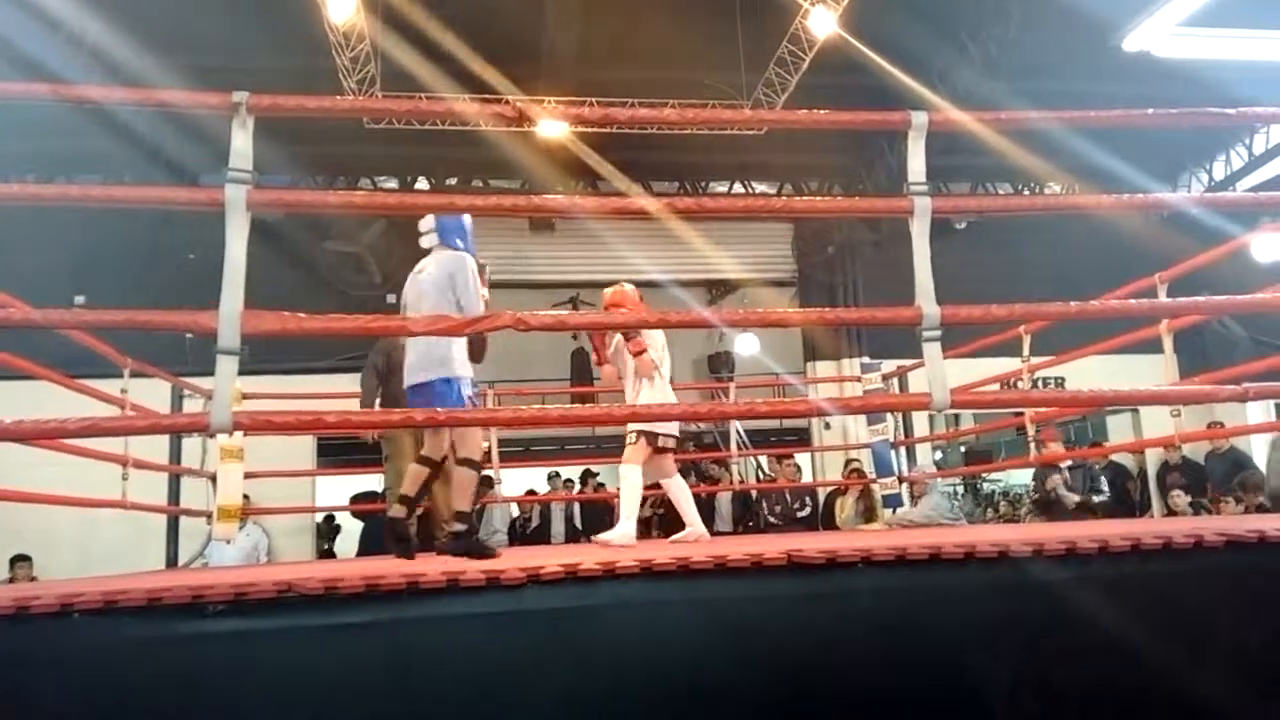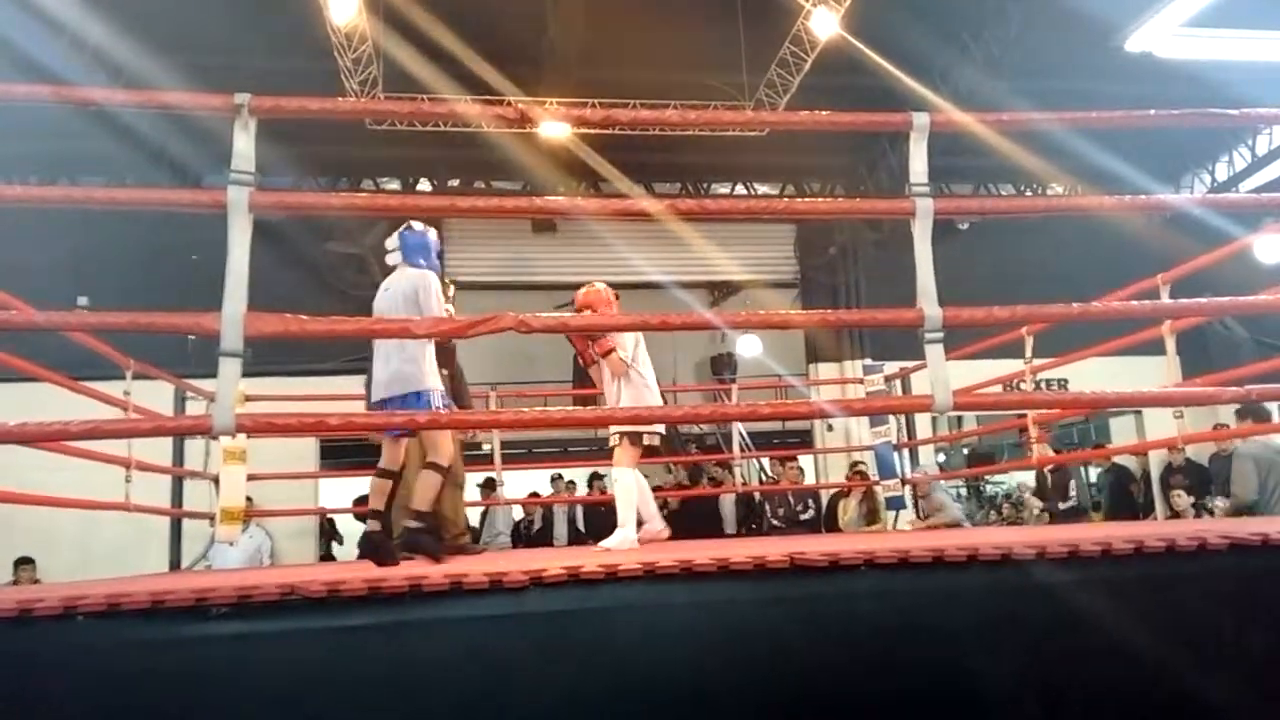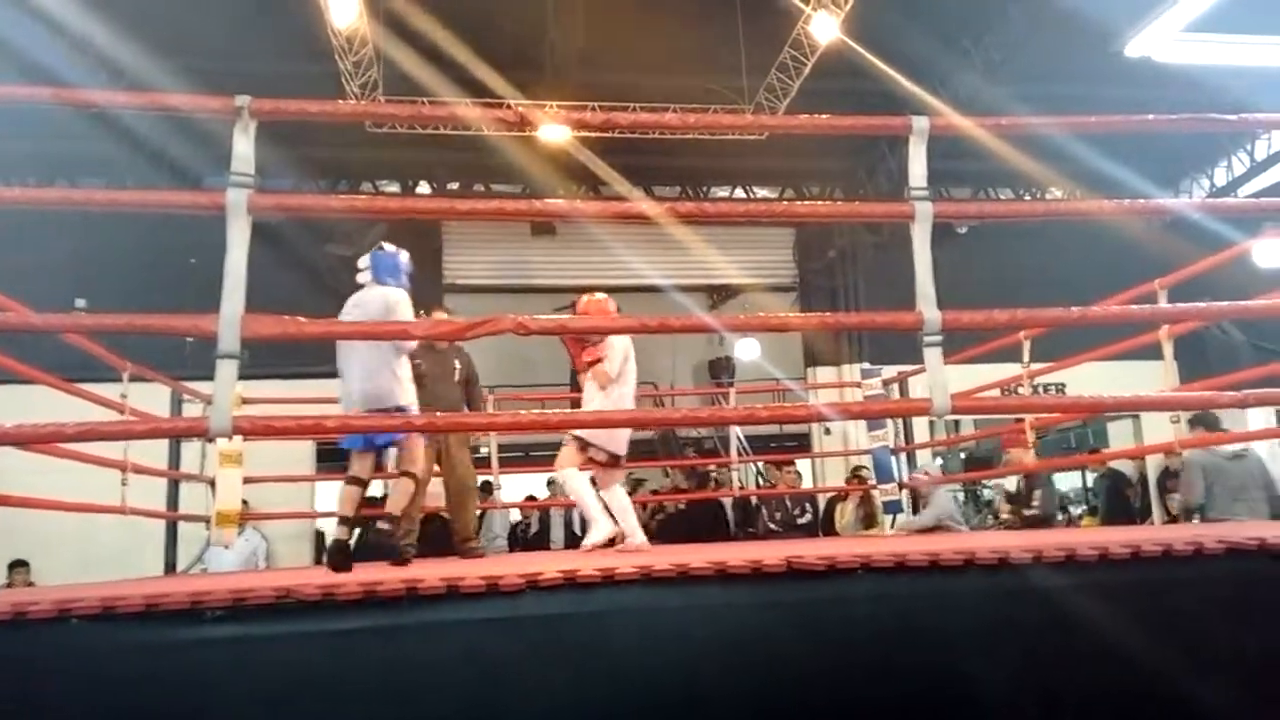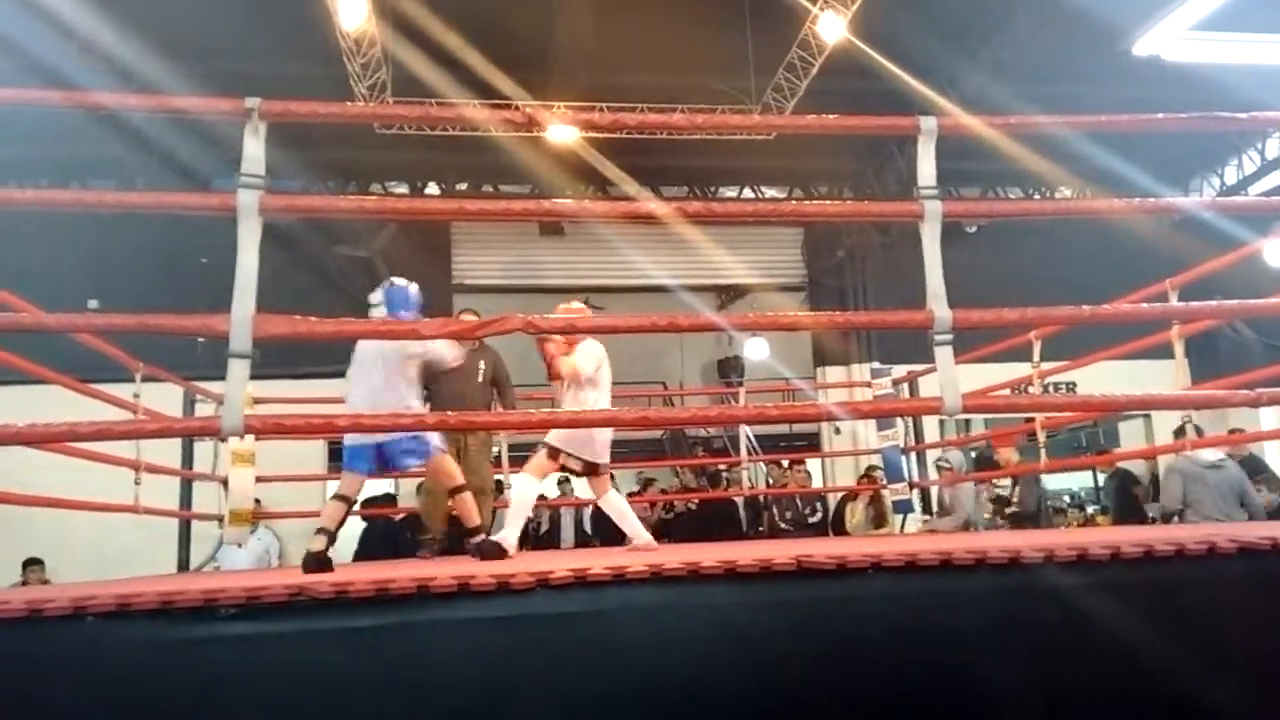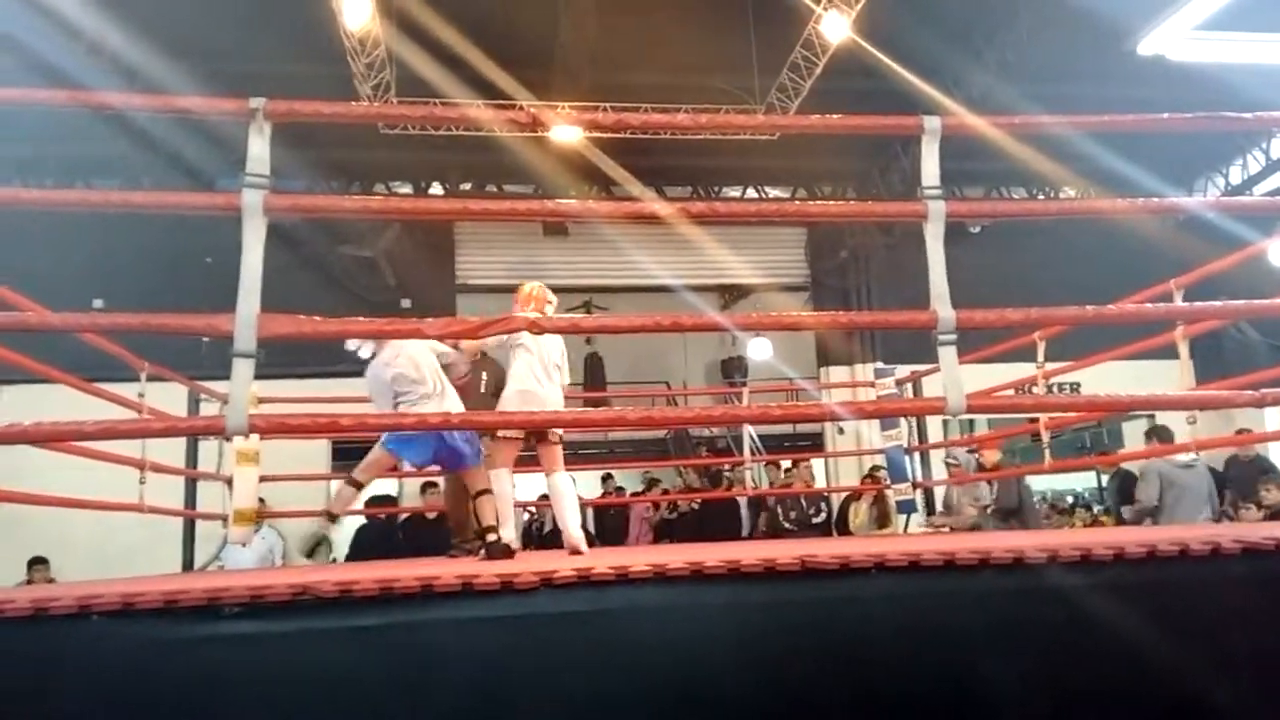
dt=0.3s
person 1, frame 1
left shoulder: (417, 274)
right shoulder: (460, 264)
right elbow: (475, 315)
right wrist: (482, 292)
left hip: (418, 371)
right hip: (446, 368)
left knee: (434, 450)
right knee: (469, 446)
left ankle: (397, 521)
right ankle: (461, 533)
person 1, frame 2
left shoulder: (386, 287)
right shoulder: (423, 278)
right wrist: (446, 308)
left hip: (384, 383)
right hip: (415, 380)
left knee: (391, 458)
right knee: (441, 450)
left ankle: (374, 535)
right ankle: (416, 528)
person 1, frame 3
left shoulder: (350, 306)
right shoulder: (394, 297)
left elbow: (344, 358)
right elbow: (407, 343)
left hip: (355, 396)
right hip: (391, 393)
left knee: (359, 470)
right knee: (413, 462)
left ankle: (340, 541)
right ankle: (385, 530)
person 1, frame 4
left shoulder: (365, 340)
left elbow: (356, 386)
right elbow: (452, 357)
right wrist: (444, 339)
left knee: (346, 491)
right knee: (451, 477)
left ankle: (316, 552)
right ankle: (480, 542)
person 1, frame 5
left shoulder: (376, 370)
right shoulder: (418, 341)
left elbow: (387, 415)
right elbow: (454, 356)
left knee: (361, 475)
right knee: (479, 482)
left ankle: (324, 531)
right ankle: (493, 542)
person 2, frame 1
left shoulder: (649, 329)
right shoulder: (618, 339)
left elbow: (648, 368)
right elbow: (609, 378)
left wrist: (631, 337)
right wrist: (599, 347)
left hip: (654, 406)
right hip: (641, 409)
left knee: (631, 461)
right knee: (667, 472)
left ankle: (625, 528)
right ankle: (695, 527)
person 2, frame 2
right shoulder: (605, 332)
left elbow: (620, 367)
right elbow: (601, 379)
left wrist: (598, 338)
right wrist: (582, 348)
left hip: (637, 405)
right hip: (627, 407)
left knee: (621, 465)
right knee: (627, 469)
left ankle: (626, 532)
right ankle: (653, 523)
person 2, frame 3
left shoulder: (617, 339)
right shoulder: (603, 344)
left elbow: (604, 380)
right elbow: (591, 385)
left wrist: (590, 347)
right wrist: (577, 356)
right hip: (611, 424)
left knee: (565, 466)
right knee: (609, 482)
left ankle: (601, 523)
right ankle: (636, 536)
person 2, frame 4
left shoulder: (591, 349)
right shoulder: (579, 352)
left elbow: (571, 373)
right elbow: (565, 390)
left wrist: (554, 350)
right wrist: (551, 359)
left hip: (580, 427)
right hip: (594, 432)
left knee: (530, 474)
right knee: (604, 490)
left ankle: (509, 536)
right ankle: (641, 536)
person 2, frame 5
right shoulder: (556, 338)
left elbow: (478, 343)
right elbow: (562, 380)
left hip: (519, 400)
right hip: (550, 405)
left knee: (499, 468)
right knee: (556, 471)
left ankle: (507, 536)
right ankle: (574, 533)
person 3, frame 1
right shoulder: (389, 344)
right elbow: (370, 377)
right hip: (398, 424)
left knee: (442, 478)
right knee: (400, 481)
left ankle: (446, 534)
person 3, frame 2
left shoulder: (444, 346)
right shoulder: (397, 348)
left elbow: (458, 383)
right elbow: (376, 383)
left wrist: (470, 413)
right wrist: (376, 418)
left hip: (441, 424)
right hip: (406, 426)
left knee: (451, 479)
right knee: (405, 483)
left ankle: (457, 537)
right ankle: (404, 540)
person 3, frame 3
left shoulder: (461, 356)
right shoulder: (413, 353)
left elbow: (473, 390)
left hip: (455, 432)
left knee: (463, 485)
right knee: (413, 486)
left ankle: (465, 541)
right ankle: (404, 544)
person 3, frame 4
left shoulder: (490, 355)
left elbow: (505, 388)
right elbow: (422, 384)
left wrist: (510, 414)
left hip: (478, 432)
right hip: (442, 431)
left knee: (480, 485)
right knee: (437, 484)
right ankle: (433, 538)
person 3, frame 5
left shoulder: (493, 367)
right shoulder: (447, 366)
left hip: (484, 437)
right knee: (455, 492)
left ankle: (479, 540)
right ankle: (461, 540)
